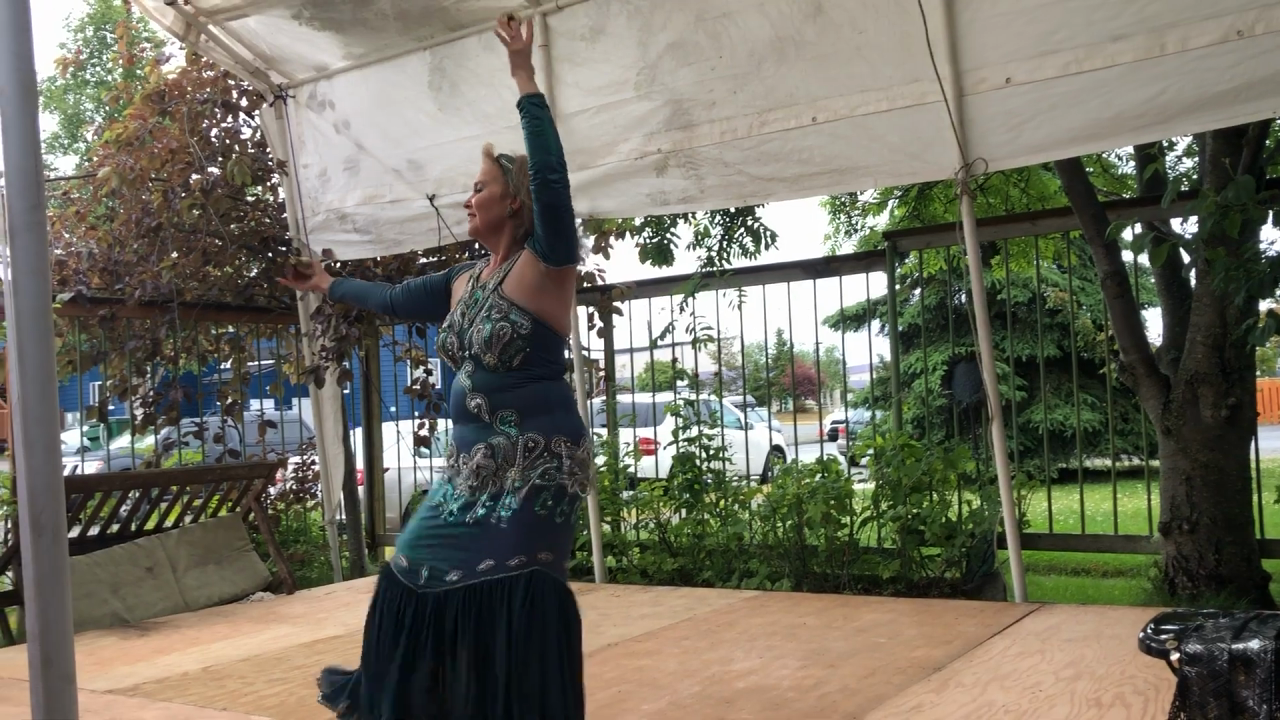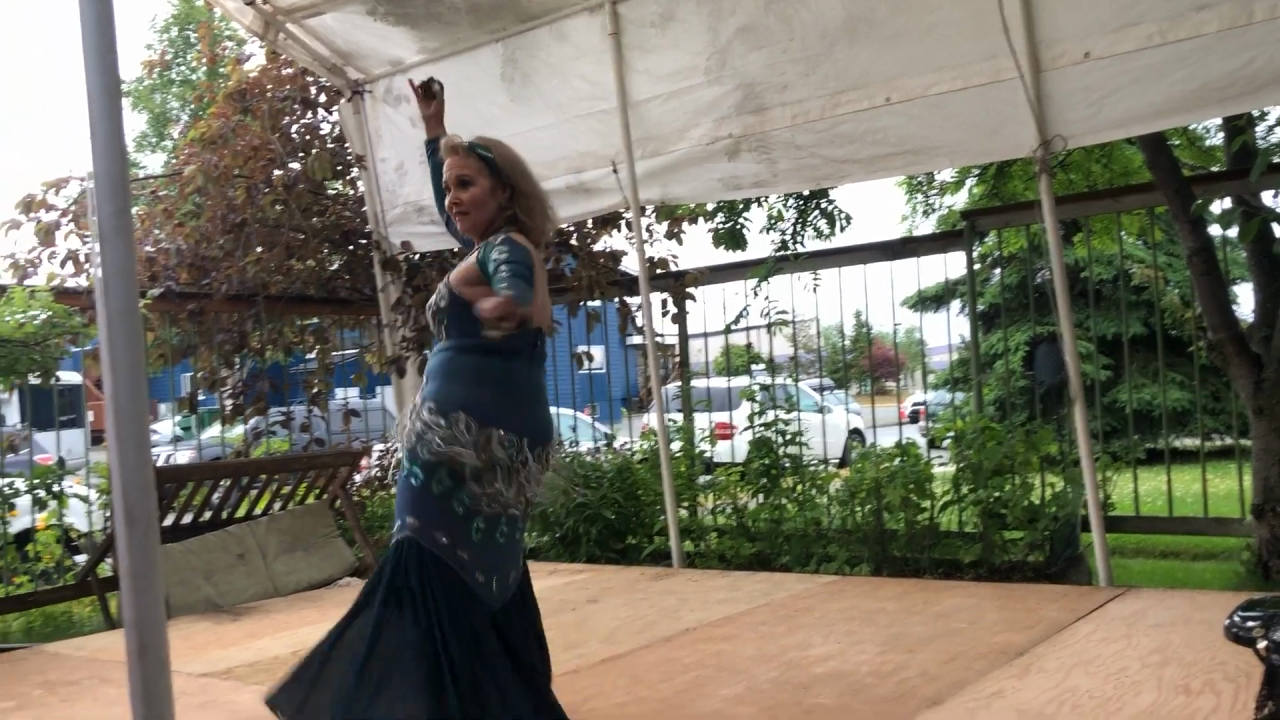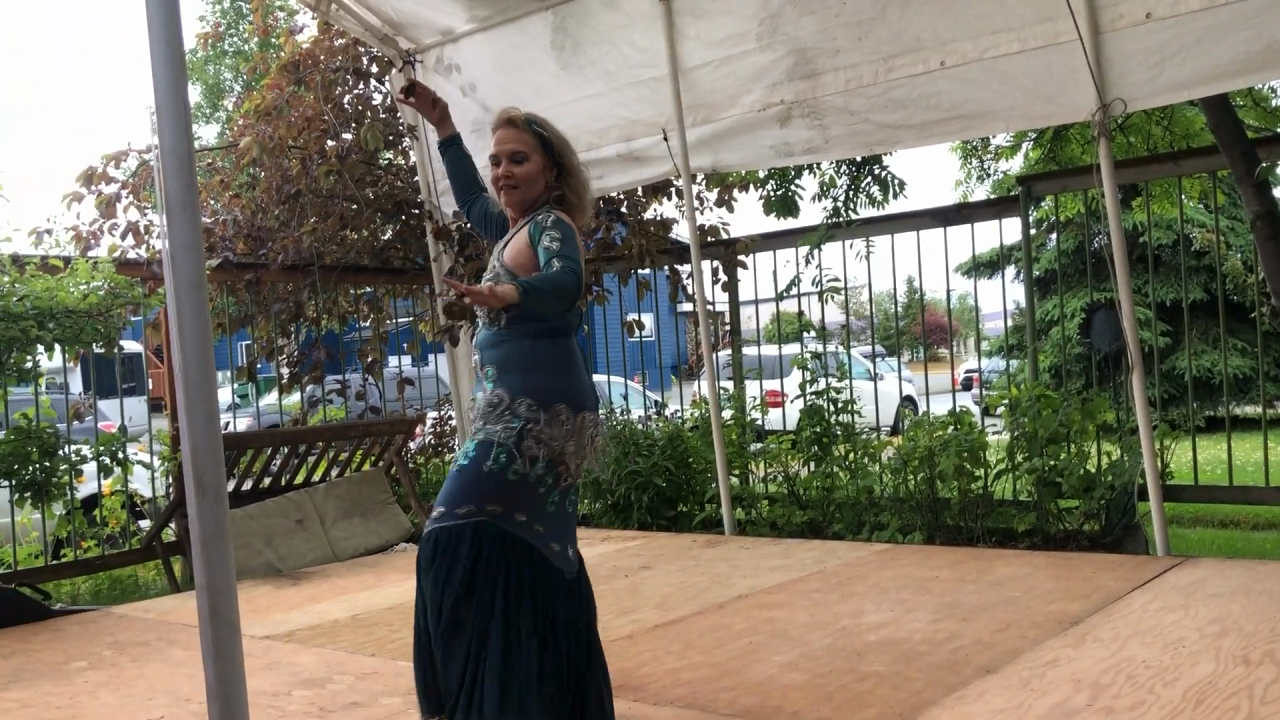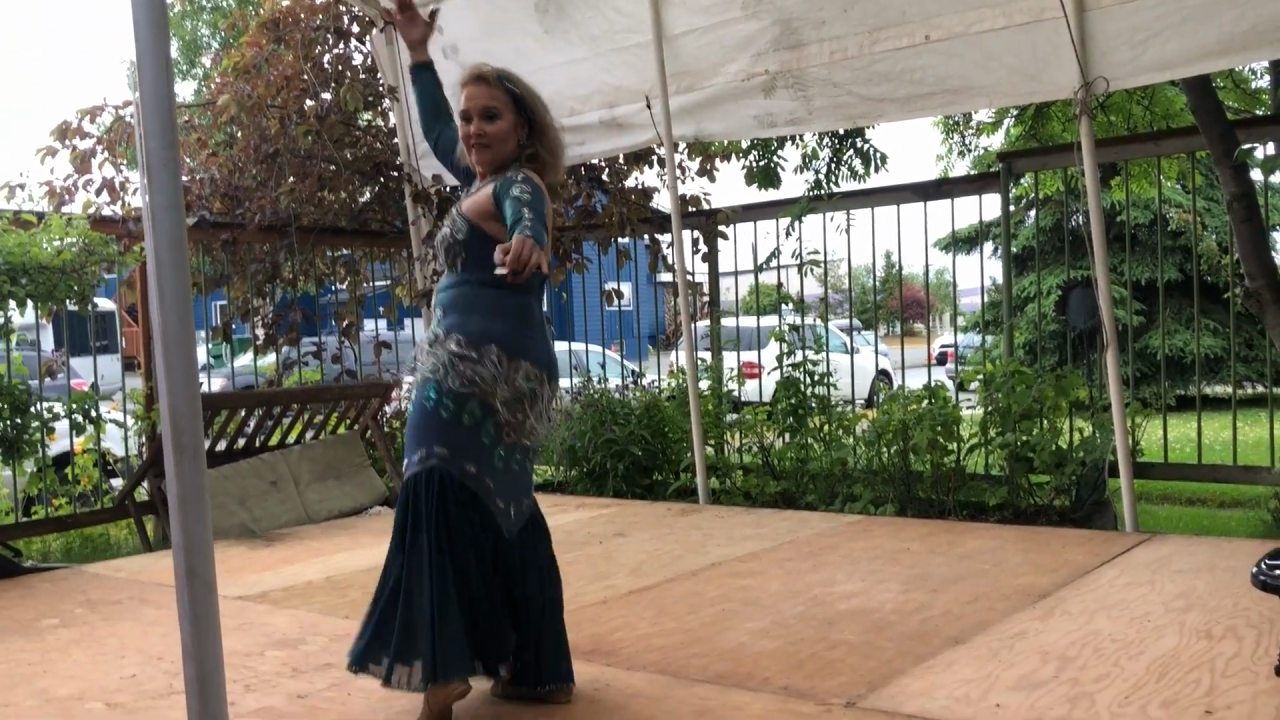
dt=1s
person 1, frame 1
left shoulder: (546, 266)
right shoulder: (464, 281)
left elbow: (550, 180)
right elbow: (393, 300)
left wrist: (525, 80)
right wrist: (330, 283)
left hip: (533, 467)
right hip: (473, 467)
left knee: (515, 605)
right knee: (415, 585)
person 1, frame 2
left shoulder: (505, 251)
right shoulder: (501, 246)
left elbow: (515, 284)
right elbow: (452, 212)
left wrist: (509, 308)
right wrist: (434, 129)
left hip: (460, 434)
right hip: (515, 442)
left knee: (426, 575)
right knee: (492, 583)
person 1, frame 3
left shoulder: (553, 224)
right shoulder: (519, 226)
left elbow: (564, 283)
right elbow: (471, 198)
left wrist: (507, 294)
right wrist: (441, 125)
left hip: (526, 415)
right hip: (551, 415)
left knee: (469, 550)
right knee: (541, 561)
person 1, frame 4
left shoulder: (519, 185)
right shoulder: (486, 182)
left elbow: (532, 229)
right elbow: (438, 134)
left wrist: (523, 251)
left hip: (474, 364)
right hip: (515, 372)
left knee: (438, 507)
right knee: (503, 514)
